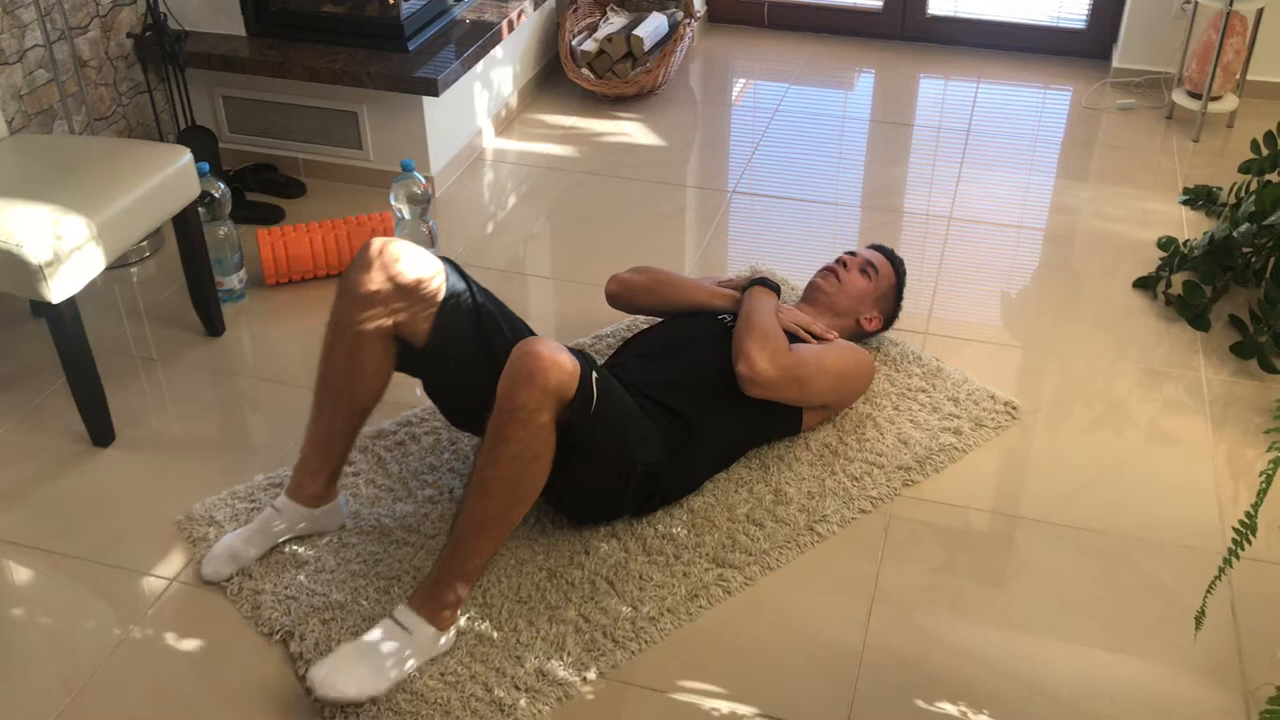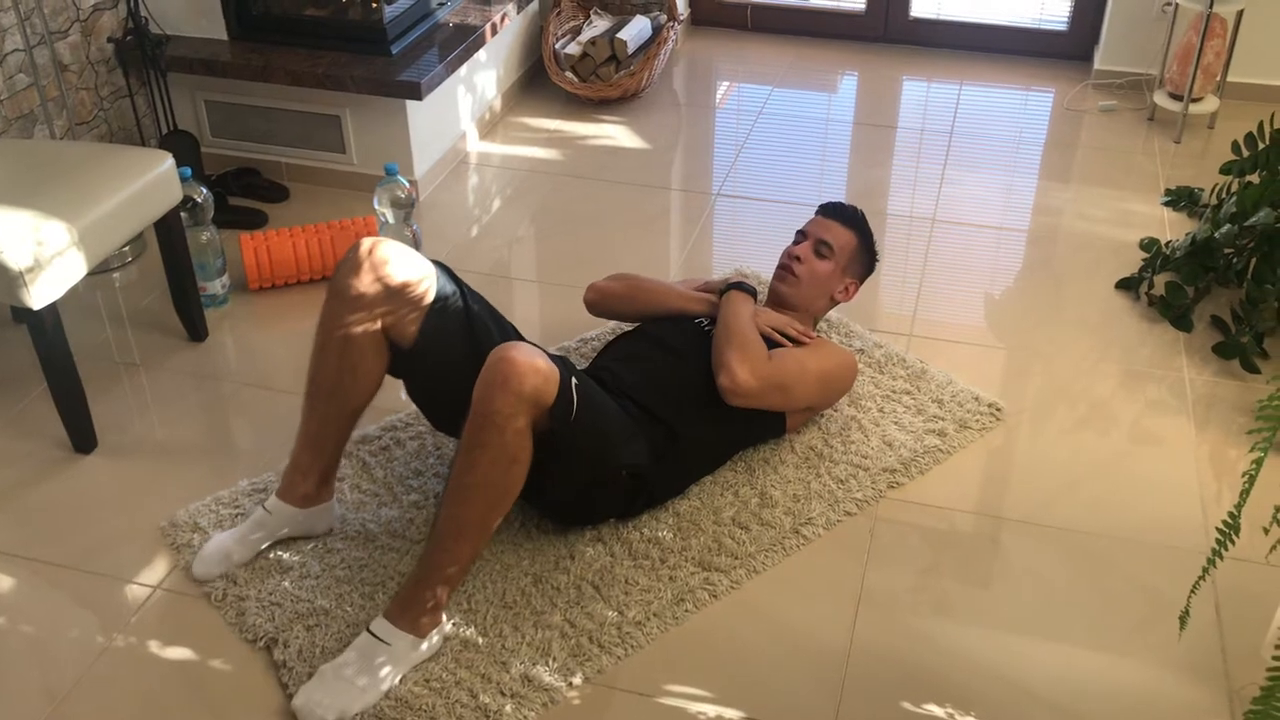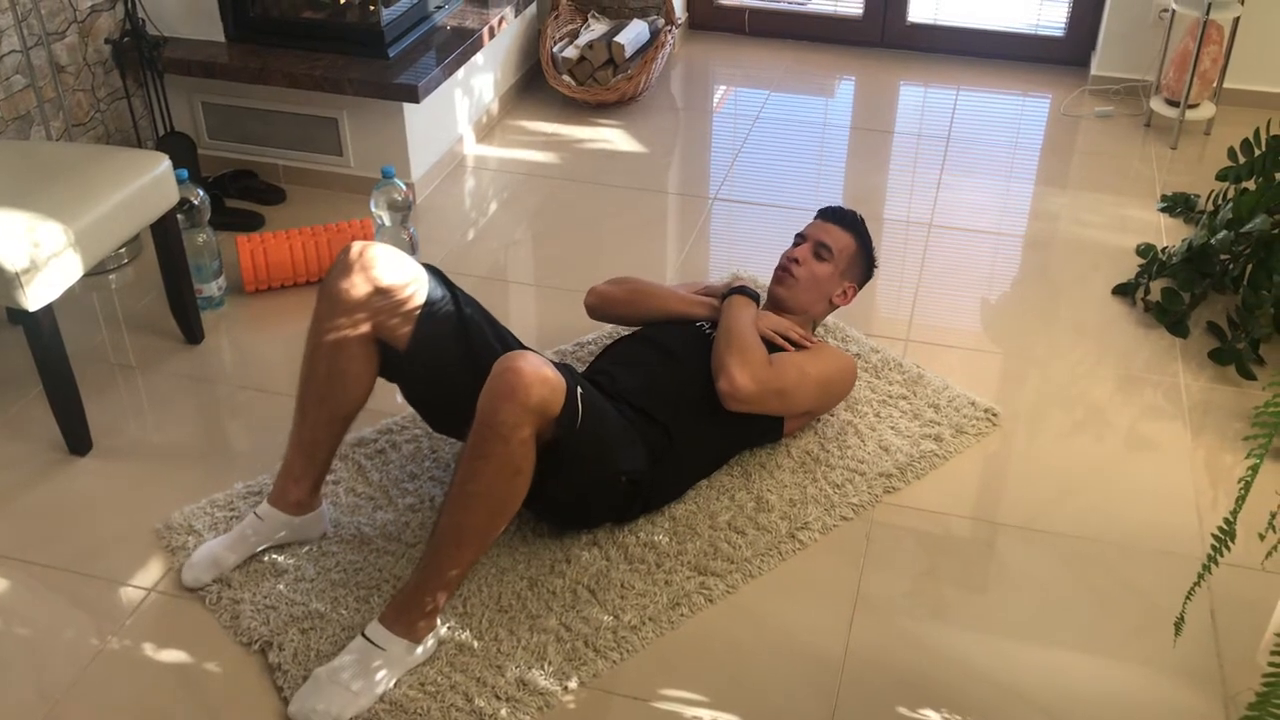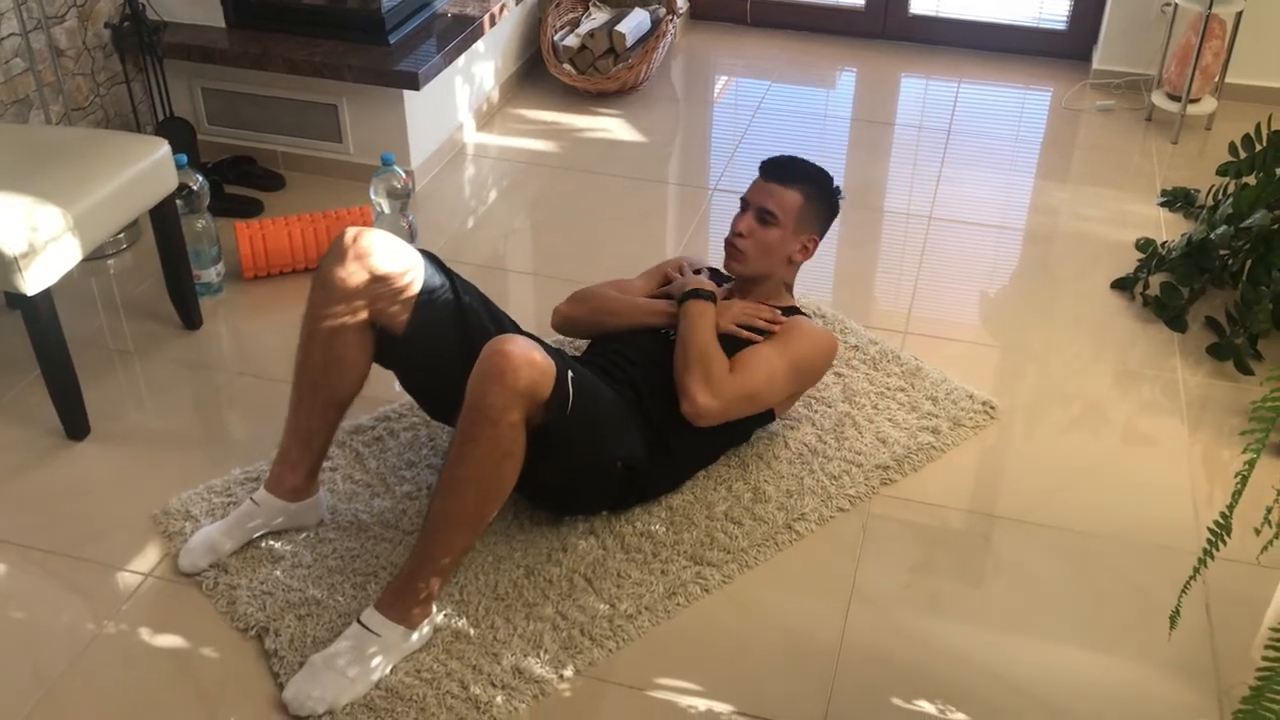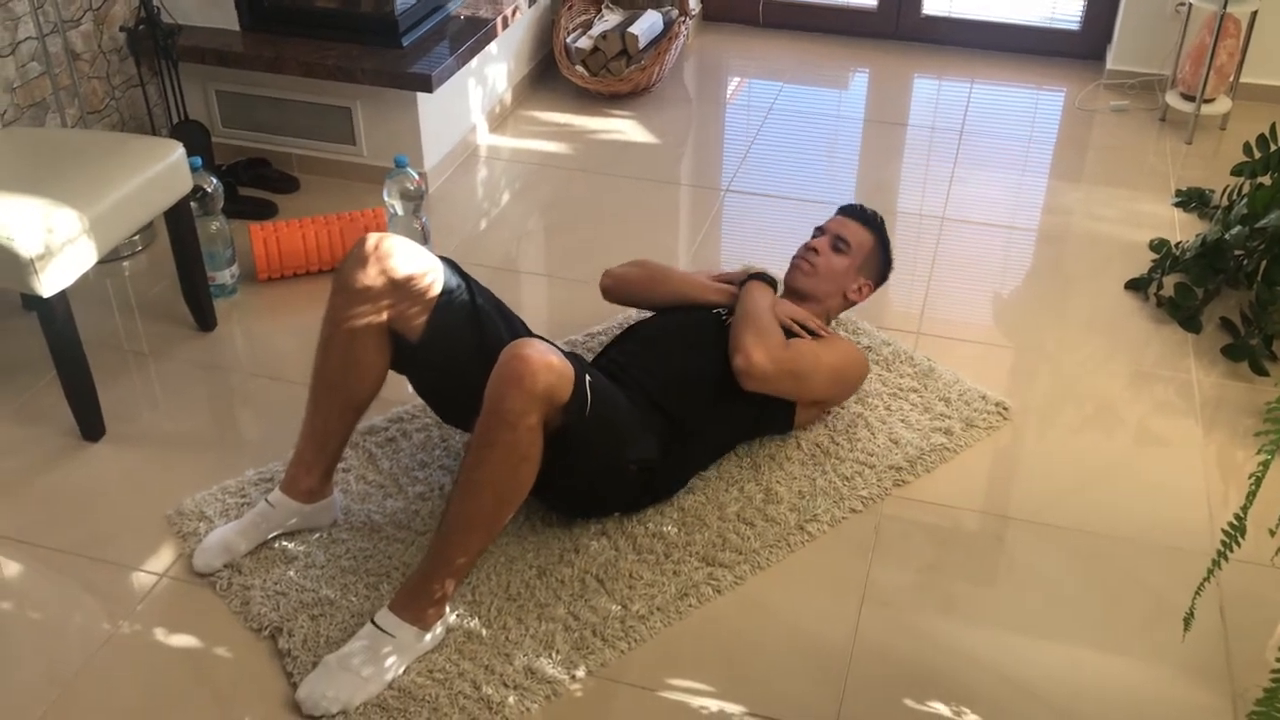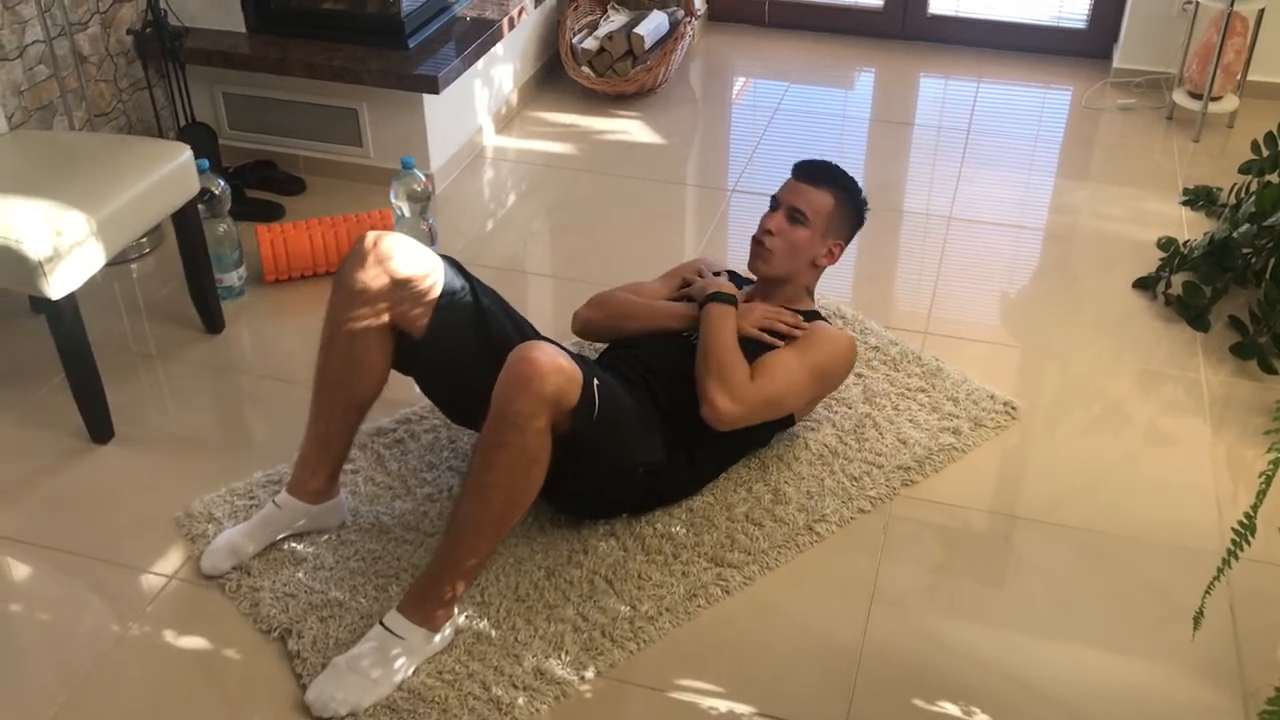
dt=0.7s
person 1, frame 1
left shoulder: (847, 363)
right shoulder: (752, 299)
left elbow: (757, 370)
right elbow: (624, 286)
left wrist: (758, 294)
right wrist: (742, 295)
left hip: (633, 455)
right hip: (559, 409)
left knee: (539, 363)
right knee: (387, 267)
left ankle: (431, 615)
right ankle: (310, 497)
person 1, frame 2
left shoulder: (827, 363)
right shoulder: (729, 296)
left elbow: (739, 380)
right elbow: (601, 294)
left wrist: (735, 300)
right wrist: (724, 299)
left hip: (622, 459)
right hip: (556, 411)
left knee: (515, 368)
right knee: (376, 267)
left ankle: (412, 621)
right ankle: (302, 498)
person 1, frame 3
left shoulder: (826, 366)
right shoulder: (725, 300)
left elbow: (738, 384)
right elbow: (603, 298)
left wrist: (738, 303)
right wrist: (723, 303)
left hip: (618, 461)
right hip: (552, 410)
left knee: (524, 379)
right knee: (366, 272)
left ankle: (408, 625)
right ankle: (294, 503)
person 1, frame 4
left shoulder: (804, 340)
right shoulder: (698, 272)
left elbow: (703, 400)
right elbow: (570, 313)
left wrist: (696, 302)
right wrist: (684, 303)
left hip: (614, 451)
right hip: (547, 399)
left knee: (512, 363)
right knee: (362, 256)
left ankle: (405, 610)
right ankle: (291, 491)
person 1, frame 5
left shoulder: (837, 359)
right shoulder: (731, 290)
left elbow: (753, 362)
right elbow: (618, 280)
left wrist: (756, 287)
right wrist: (737, 290)
left hip: (628, 449)
right hip: (570, 401)
left knee: (529, 365)
right knee: (381, 261)
left ankle: (418, 612)
right ankle: (305, 491)
person 1, frame 6
left shoulder: (824, 345)
right shoulder: (712, 274)
left elbow: (723, 405)
right elbow: (589, 317)
left wrist: (718, 303)
right wrist: (703, 308)
left hip: (633, 455)
right hip: (564, 404)
left knee: (538, 370)
right knee: (381, 260)
left ankle: (426, 613)
right ankle: (311, 493)
